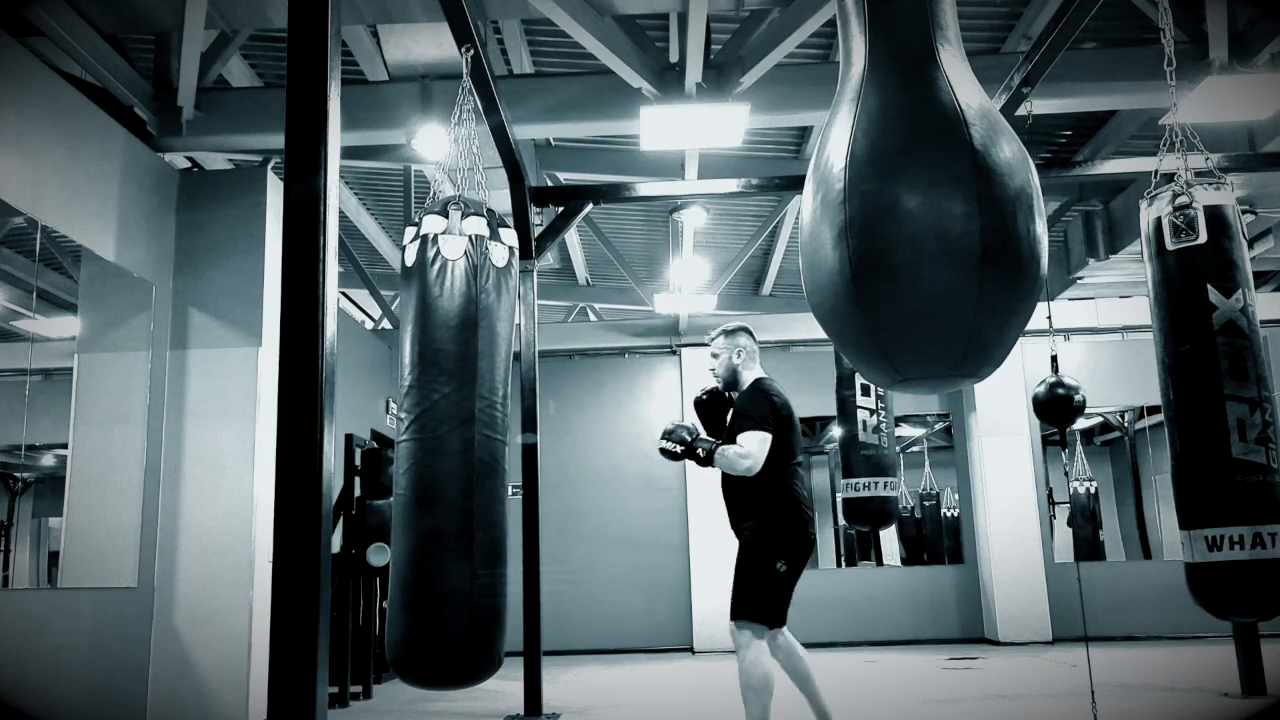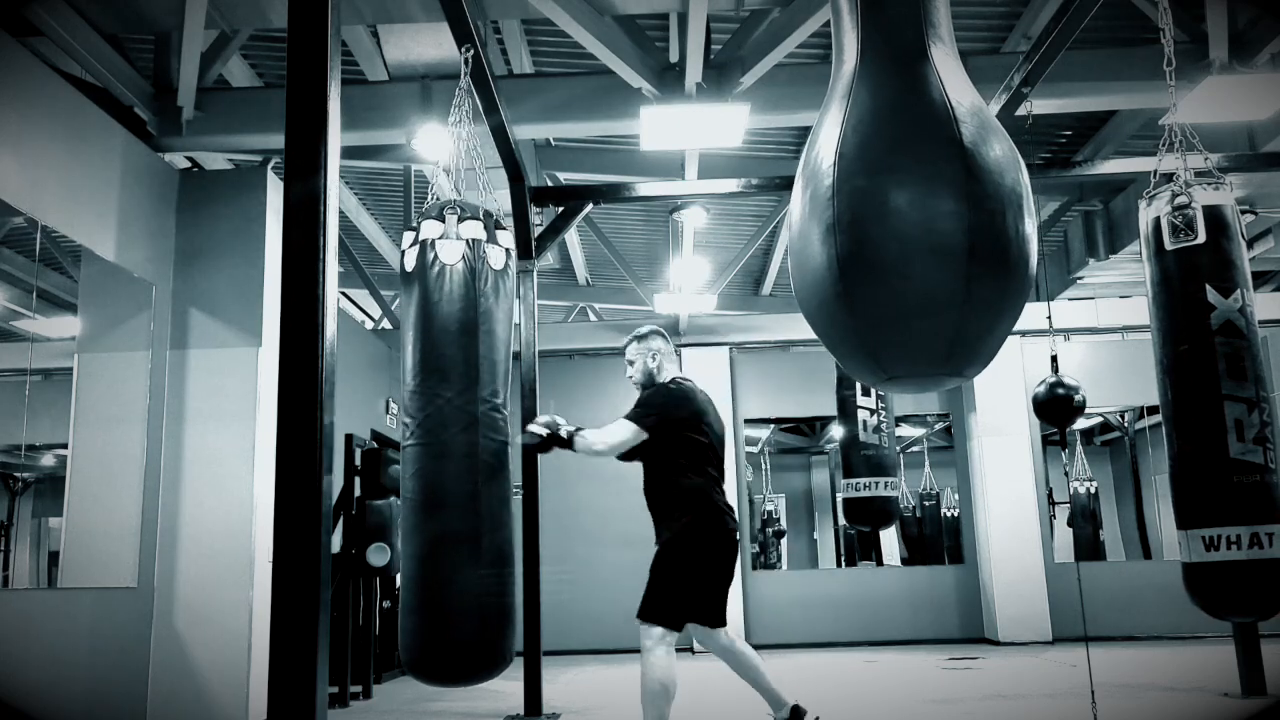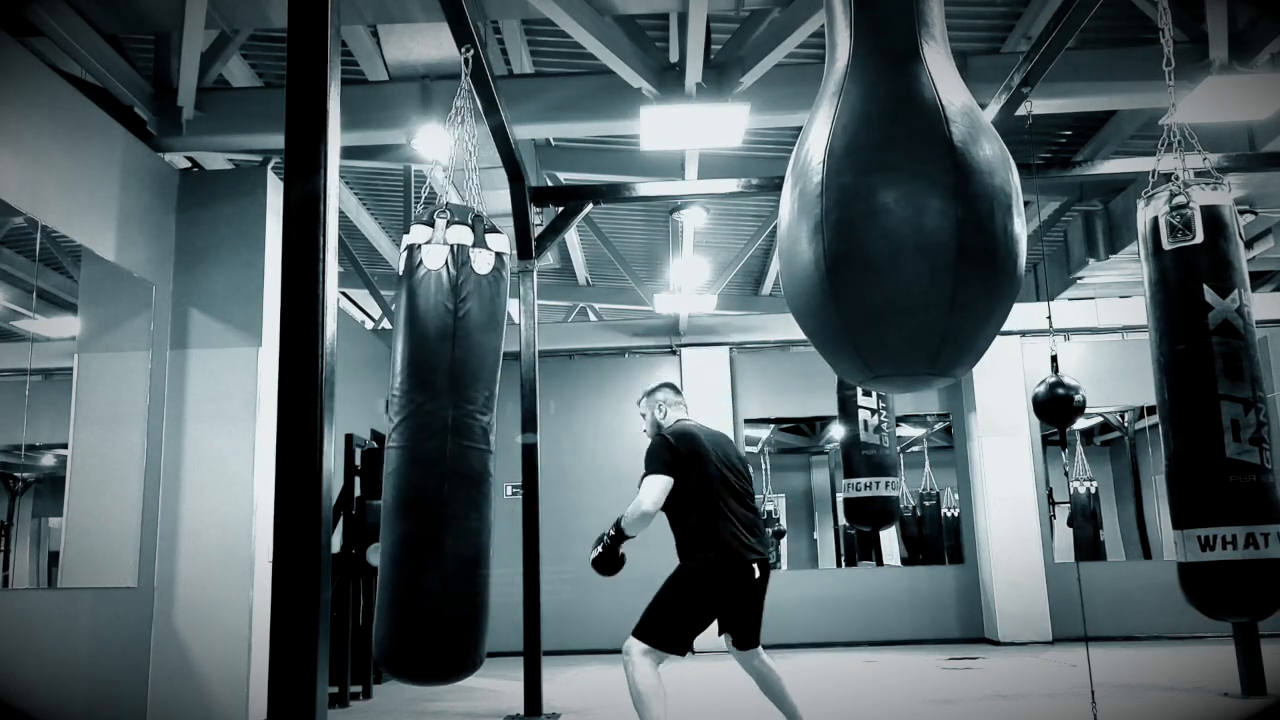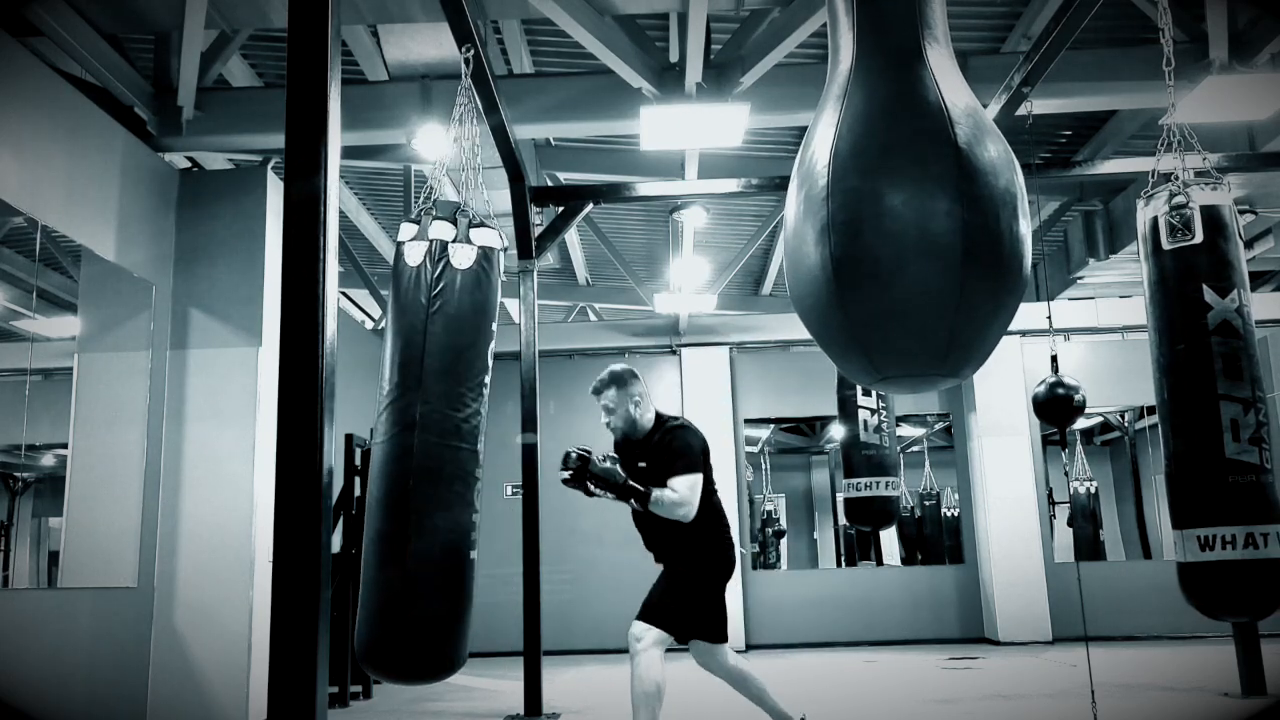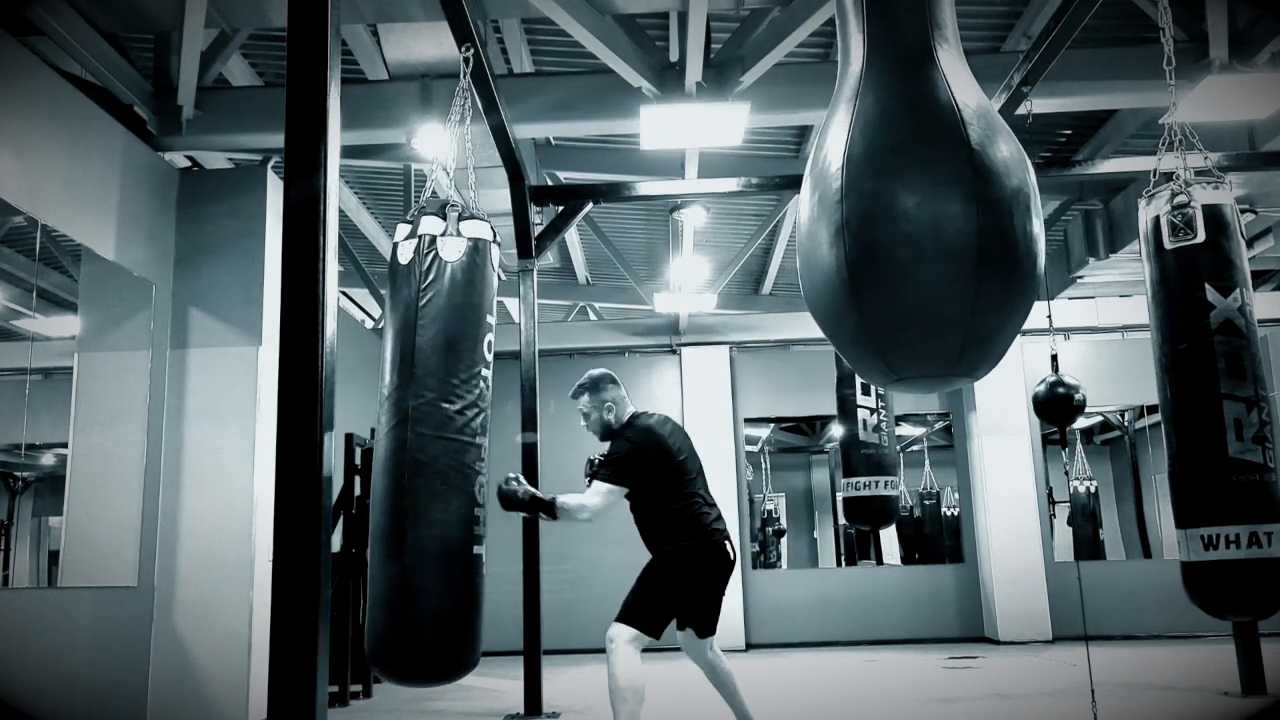
dt=0.5s
person 1, frame 1
left shoulder: (760, 397)
right shoulder: (754, 397)
left elbow: (748, 461)
right elbow: (737, 455)
left wrist: (696, 444)
right wrist: (714, 429)
left hip: (774, 531)
right hip: (783, 529)
left knee: (749, 634)
right knee: (769, 633)
person 1, frame 2
left shoulder: (666, 396)
right shoulder: (697, 400)
left elbow: (606, 442)
left wrist: (560, 432)
left hip: (693, 533)
right hip: (717, 533)
left knee: (656, 636)
right knee: (713, 633)
person 1, frame 3
left shoulder: (668, 440)
right shoulder: (720, 441)
left elbow: (646, 507)
left wrist: (612, 538)
left hip: (711, 564)
right hip: (751, 562)
left knee: (638, 651)
right knee: (746, 651)
person 1, frame 4
left shoulder: (678, 435)
right shoulder: (625, 441)
left elbow: (684, 508)
right elbow: (613, 490)
left wrist: (624, 487)
right wrist: (585, 475)
left hip: (703, 555)
right hip: (682, 559)
left knee: (643, 639)
right knee: (714, 657)
person 1, frame 5
left shoulder: (632, 441)
right shoulder: (657, 426)
left elbow: (590, 507)
left wrist: (529, 500)
right wrist: (610, 473)
left hip: (689, 551)
right hip: (712, 550)
left knee: (622, 639)
right knee: (699, 647)
